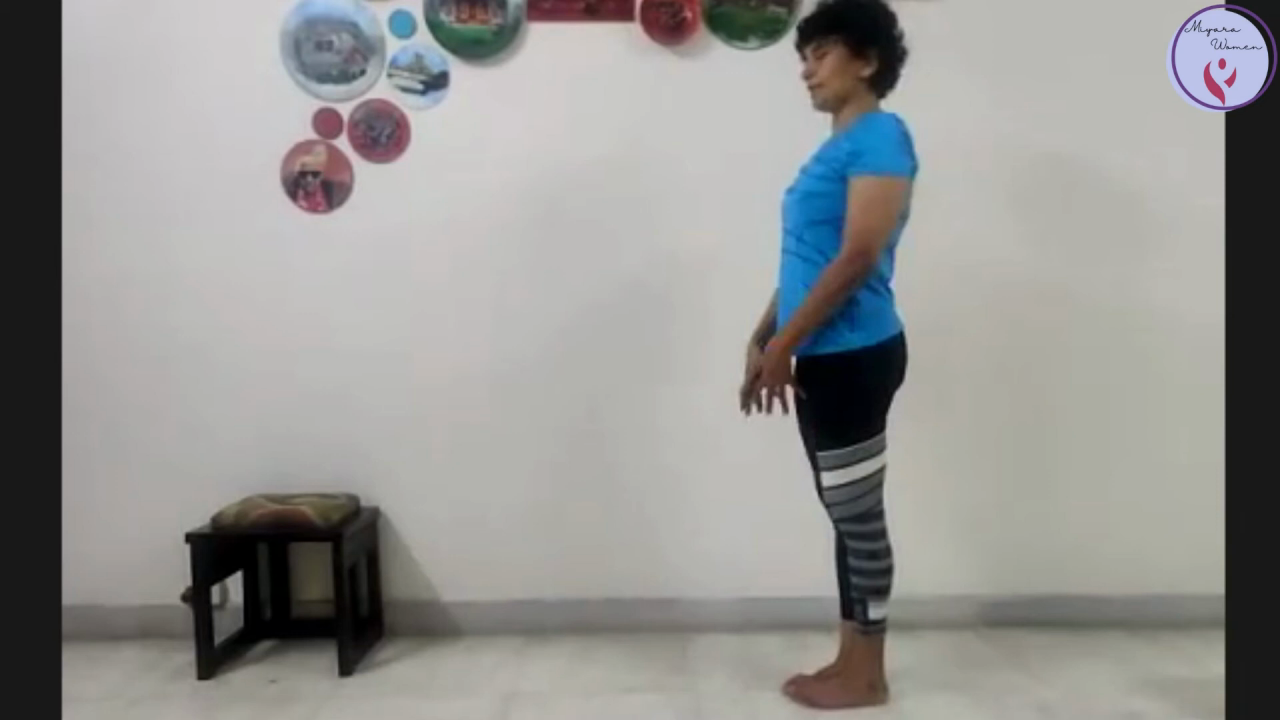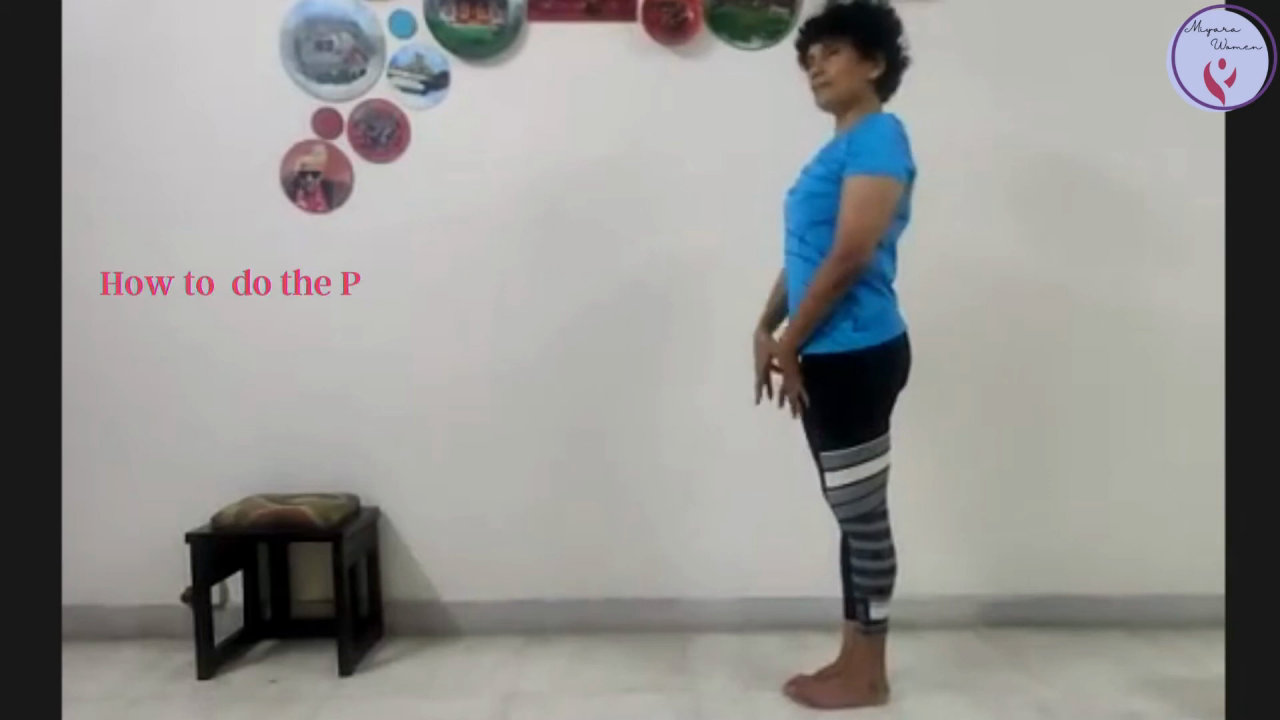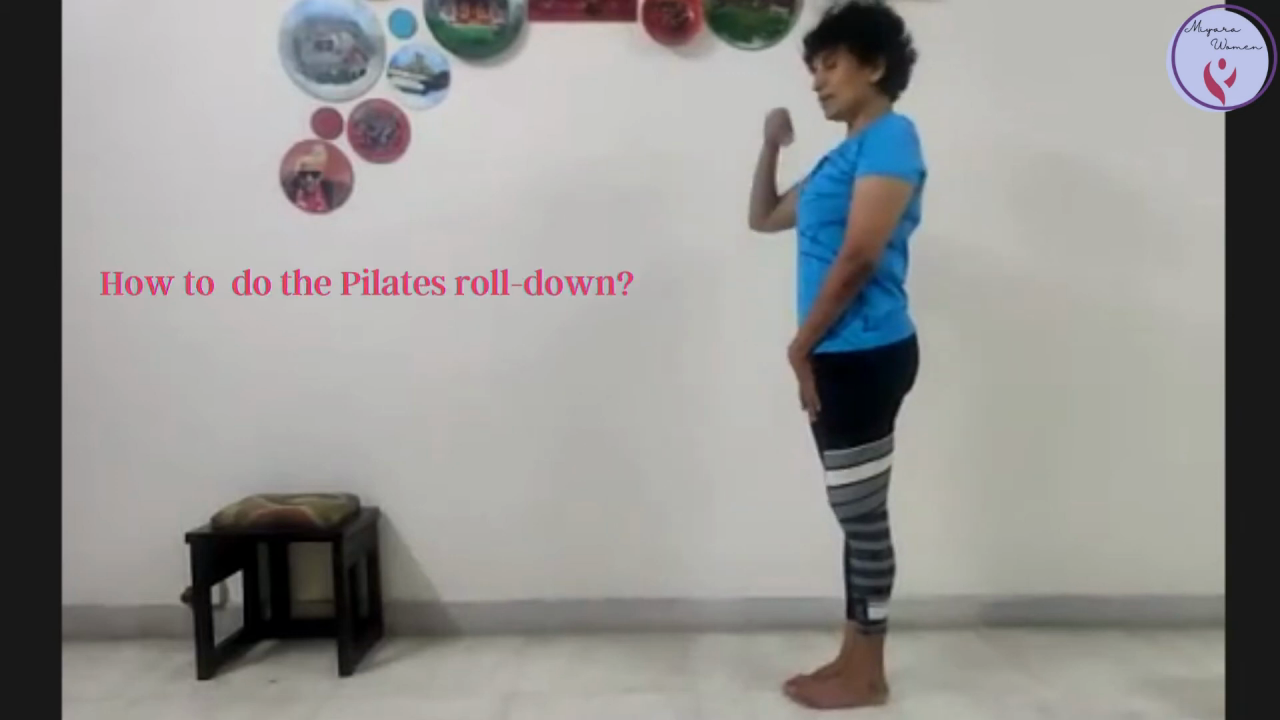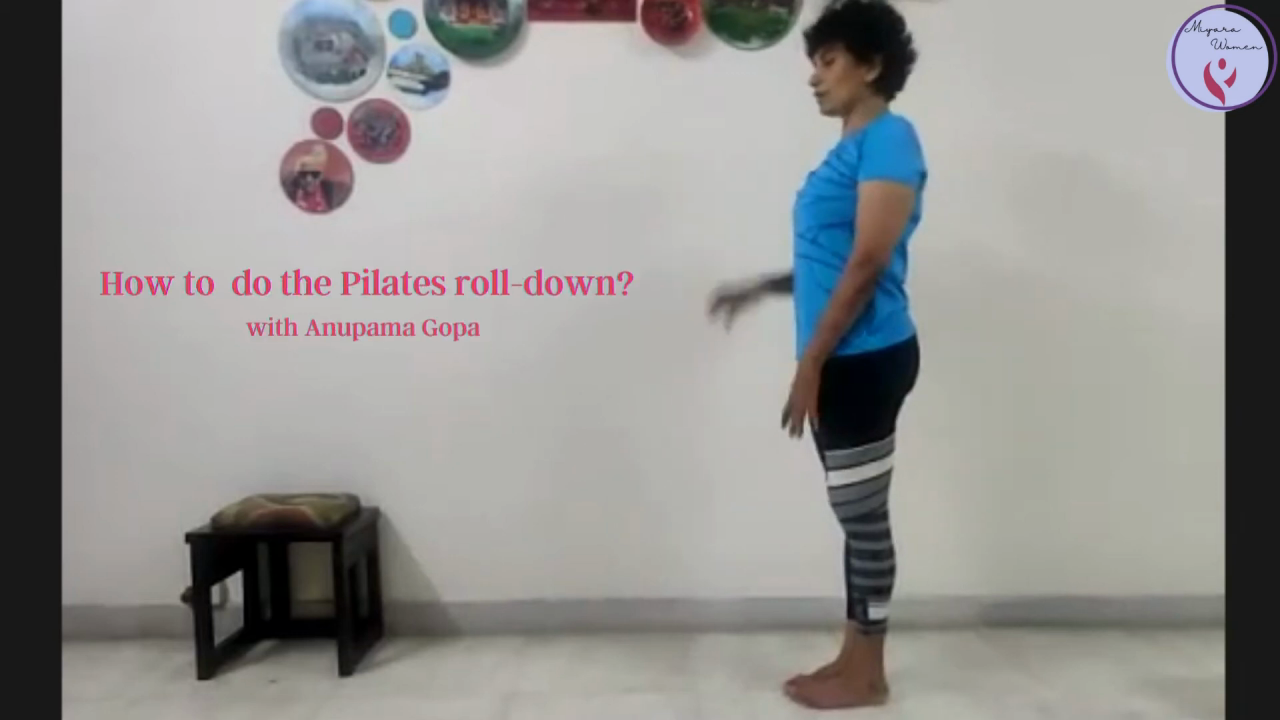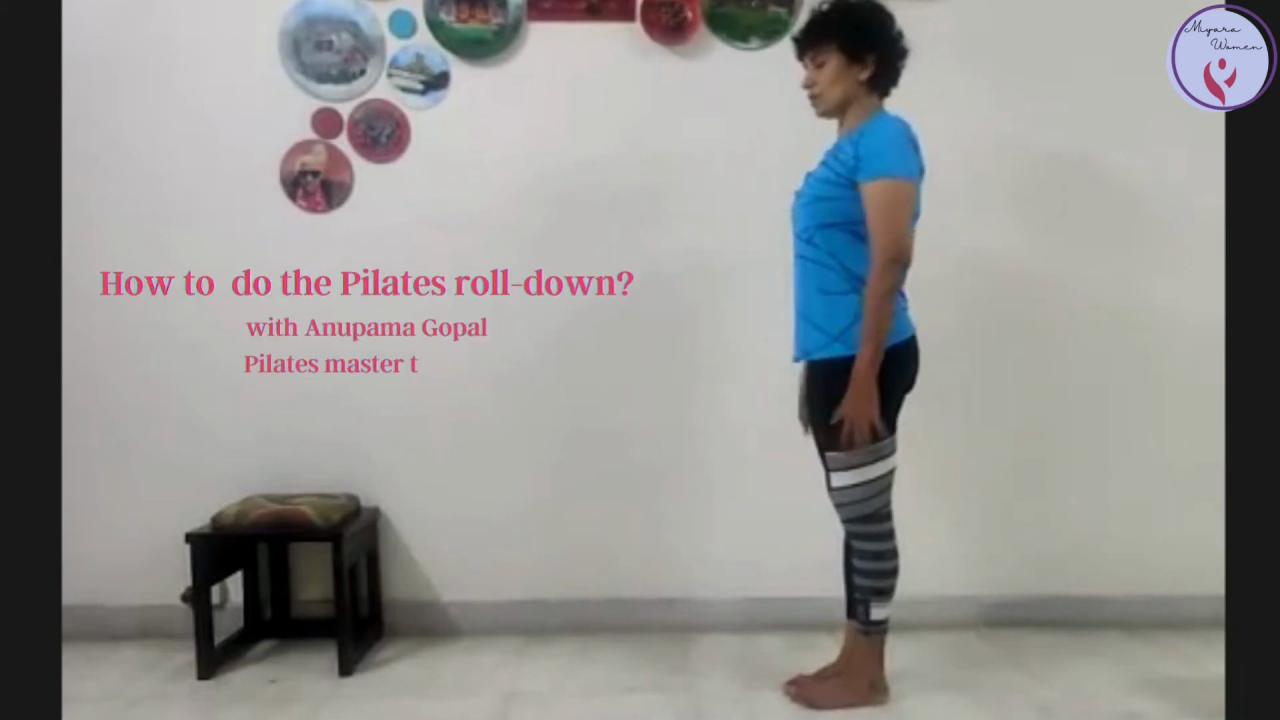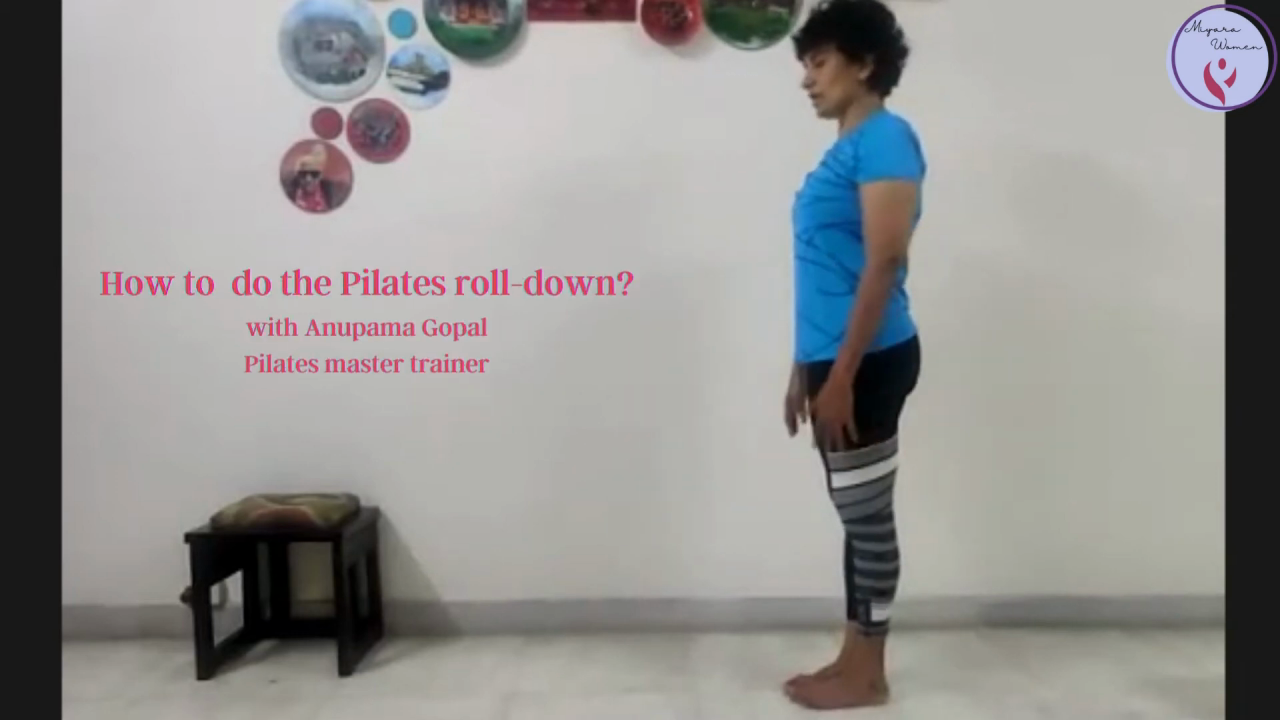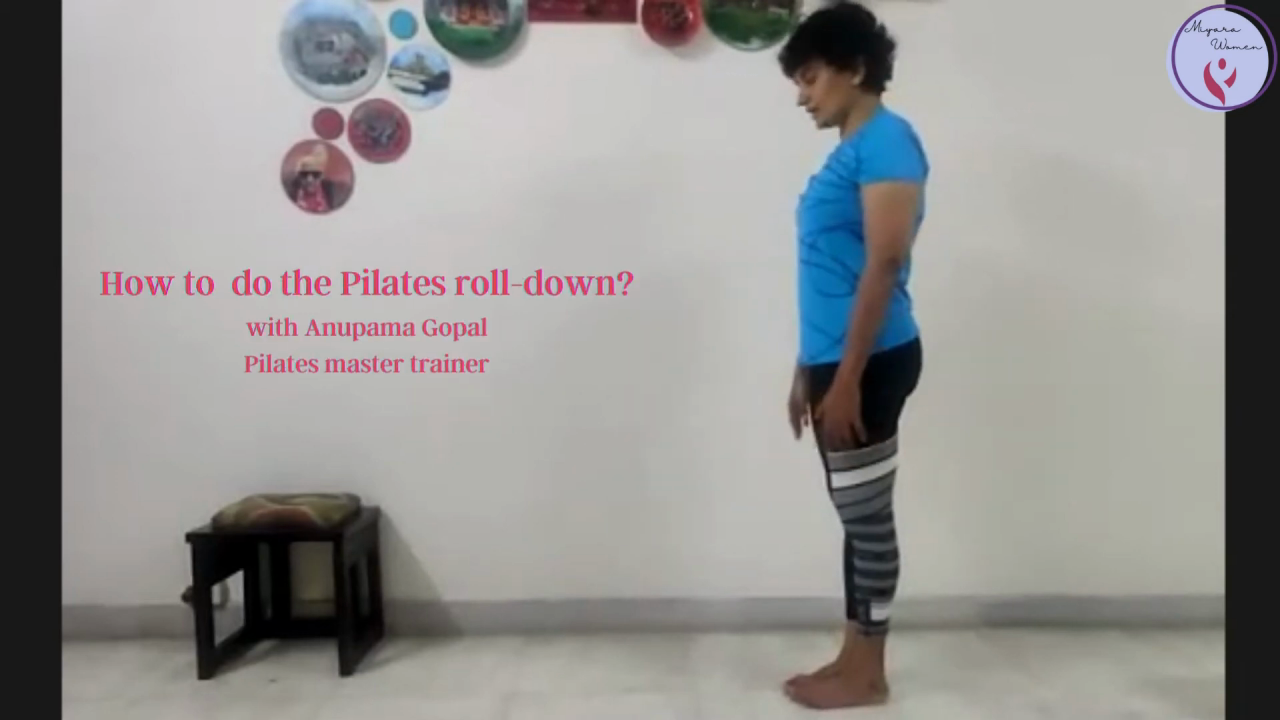
dt=0.4s
person 1, frame 1
left shoulder: (881, 136)
right shoulder: (834, 148)
left elbow: (858, 256)
left wrist: (782, 346)
right wrist: (761, 342)
left hip: (853, 356)
right hip: (822, 357)
left knee: (858, 517)
right knee: (844, 515)
left ankle: (865, 674)
right ankle: (850, 661)
person 1, frame 2
left shoulder: (878, 137)
right shoulder: (836, 150)
left elbow: (849, 257)
right elbow: (806, 253)
left wrist: (786, 343)
right wrist: (765, 327)
left hip: (856, 356)
right hip: (827, 358)
left knee: (862, 516)
right knee: (850, 515)
left ankle: (867, 674)
right ankle: (852, 660)
person 1, frame 3
left shoulder: (891, 138)
right shoulder: (843, 155)
left elbow: (860, 256)
right elbow: (764, 218)
left wrist: (801, 344)
right wrist: (771, 147)
left hip: (866, 356)
right hip: (840, 358)
left knee: (863, 516)
right knee: (854, 515)
left ankle: (866, 673)
right ankle: (853, 659)
person 1, frame 4
left shoulder: (889, 139)
right shoulder: (849, 148)
left elbow: (870, 262)
left wrist: (812, 364)
right wrist: (760, 288)
left hip: (861, 359)
right hip: (833, 358)
left knee: (864, 516)
right knee: (852, 516)
left ankle: (865, 674)
right ankle: (853, 658)
person 1, frame 5
left shoulder: (884, 138)
right shoulder: (845, 148)
left elbow: (889, 260)
left wrist: (865, 378)
left hip: (863, 362)
right hip: (832, 360)
left knee: (866, 517)
right knee: (854, 515)
left ankle: (866, 673)
right ankle: (852, 659)
person 1, frame 6
left shoulder: (885, 138)
right shoulder: (846, 147)
left elbow: (883, 263)
left wrist: (841, 376)
right wrist: (804, 370)
left hip: (867, 361)
right hip: (835, 360)
left knee: (868, 518)
right knee: (856, 516)
left ankle: (867, 674)
right ankle: (853, 660)
person 1, frame 7
left shoulder: (886, 140)
right shoulder: (848, 149)
left elbow: (884, 263)
left wrist: (847, 376)
right wrist: (807, 369)
left hip: (871, 362)
right hip: (836, 362)
left knee: (867, 517)
right knee: (854, 516)
left ankle: (867, 674)
right ankle: (852, 660)
